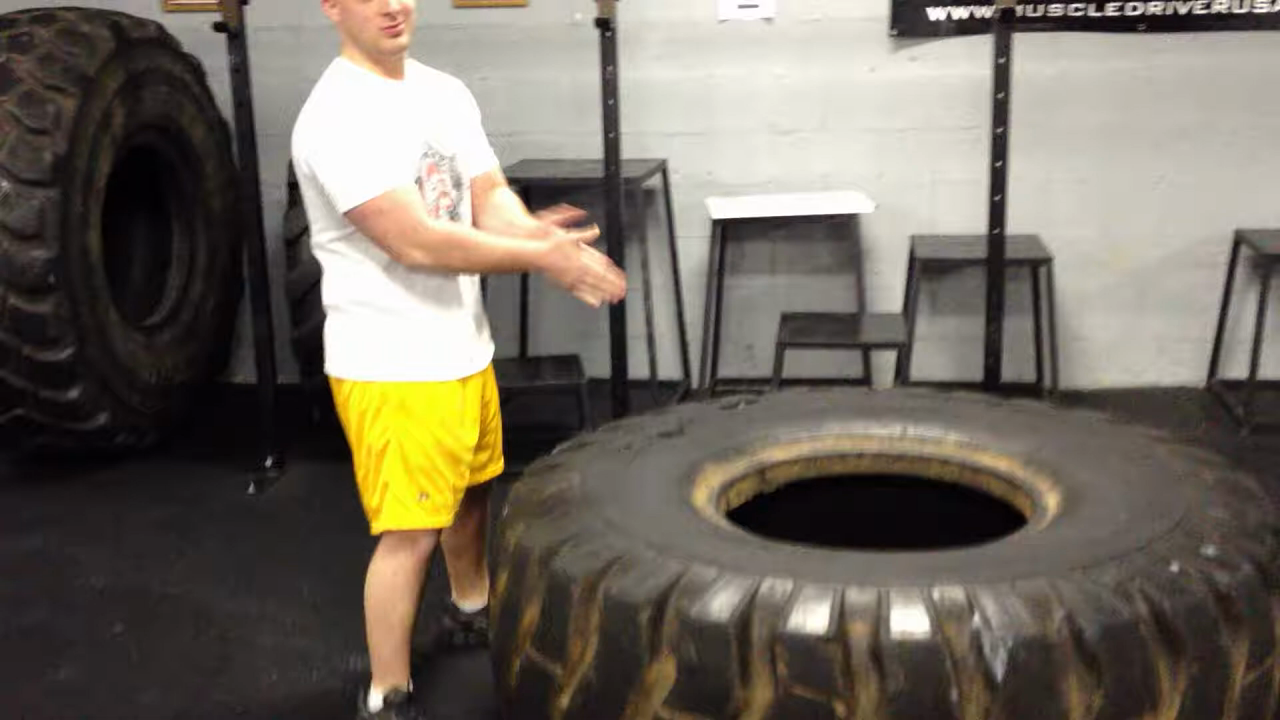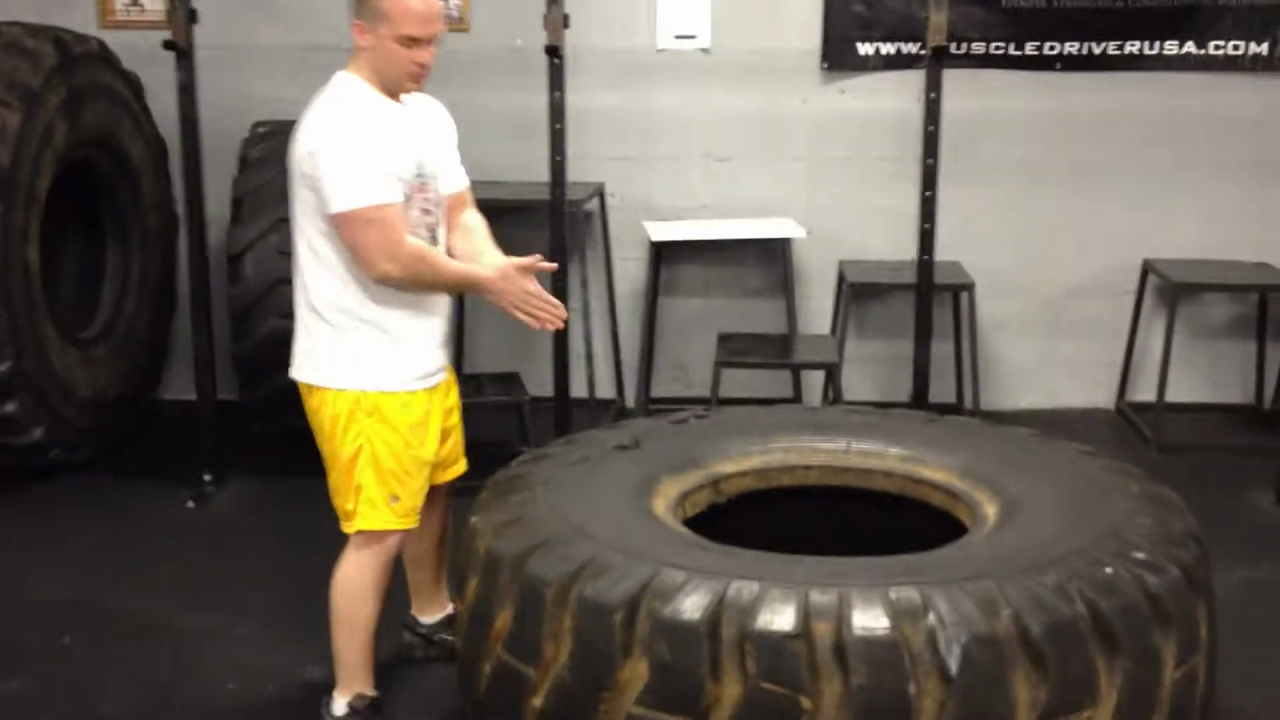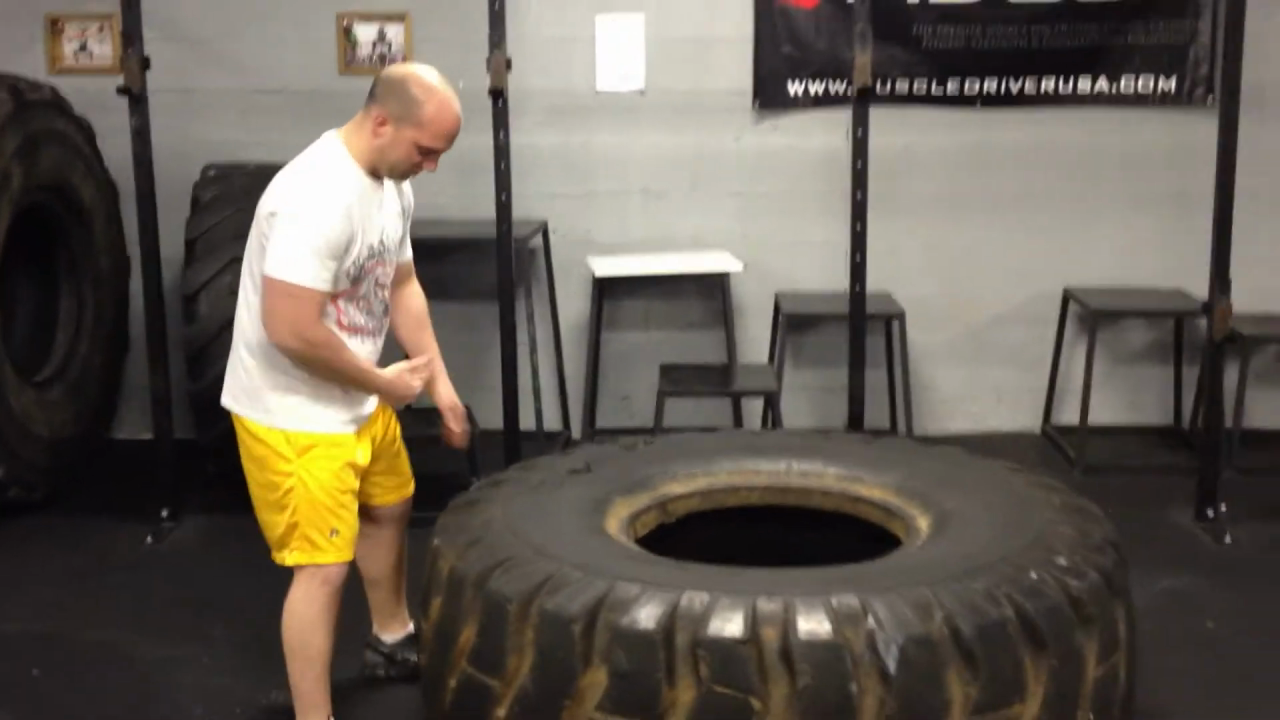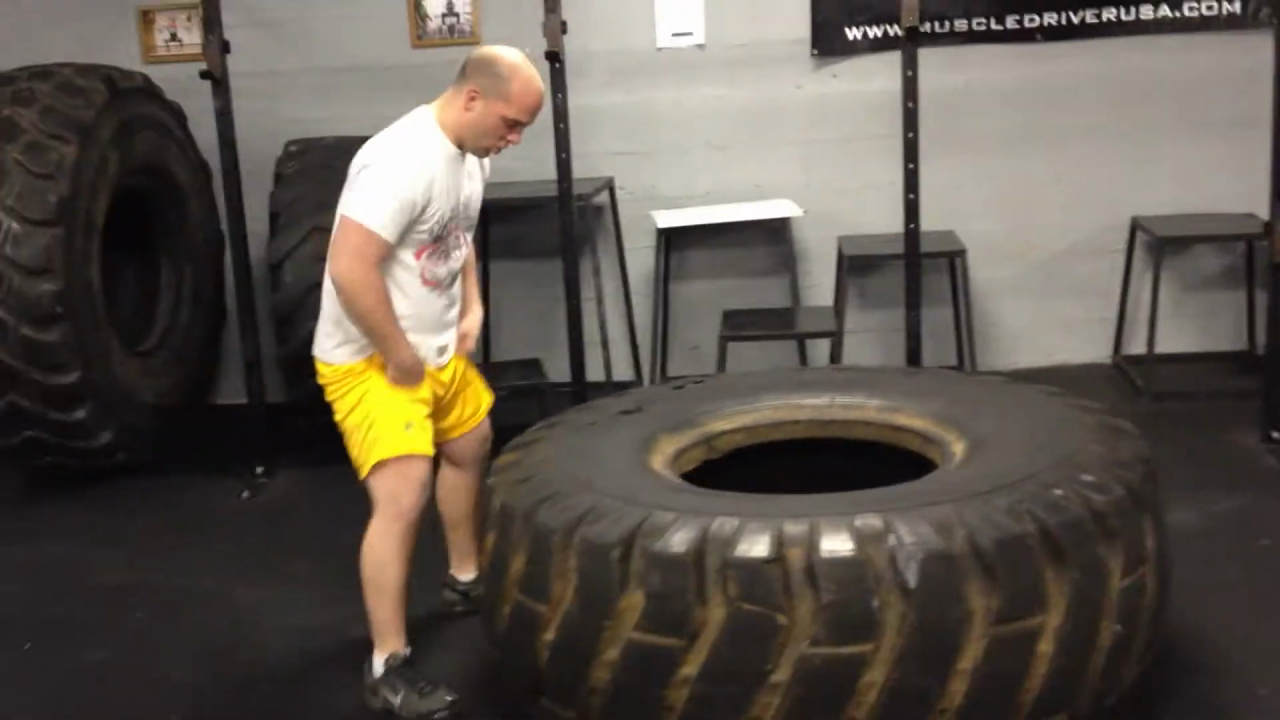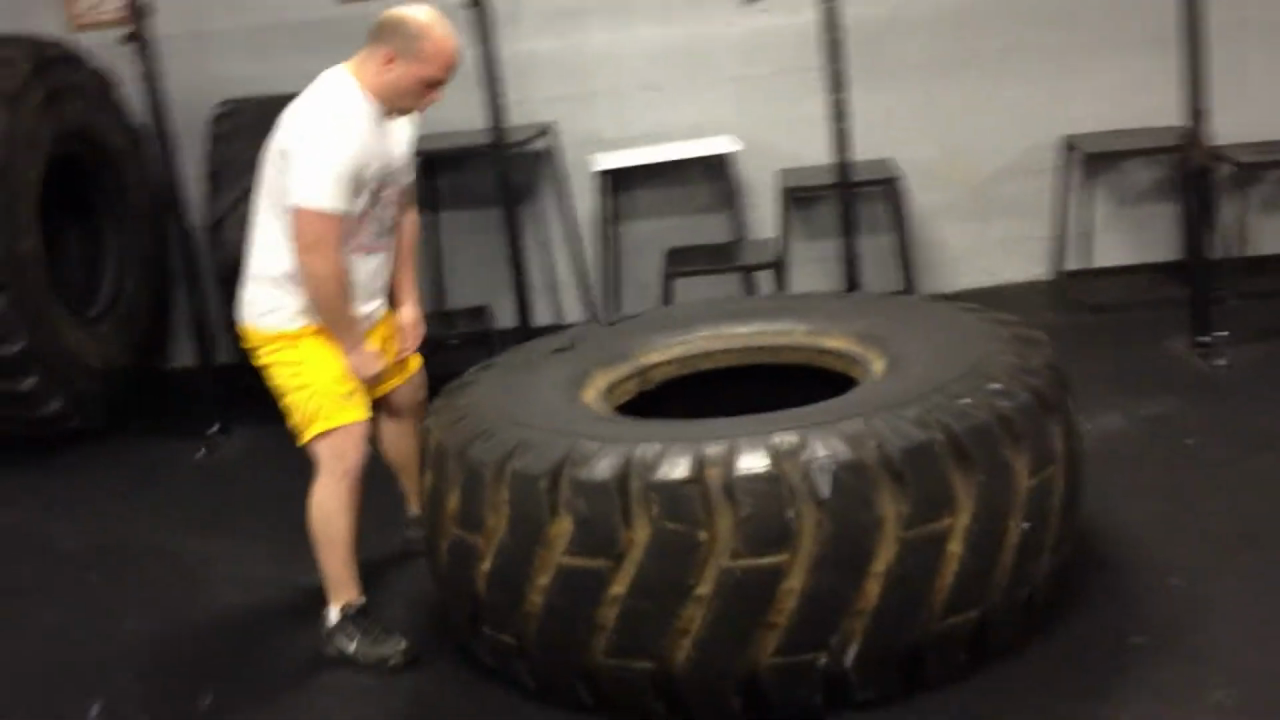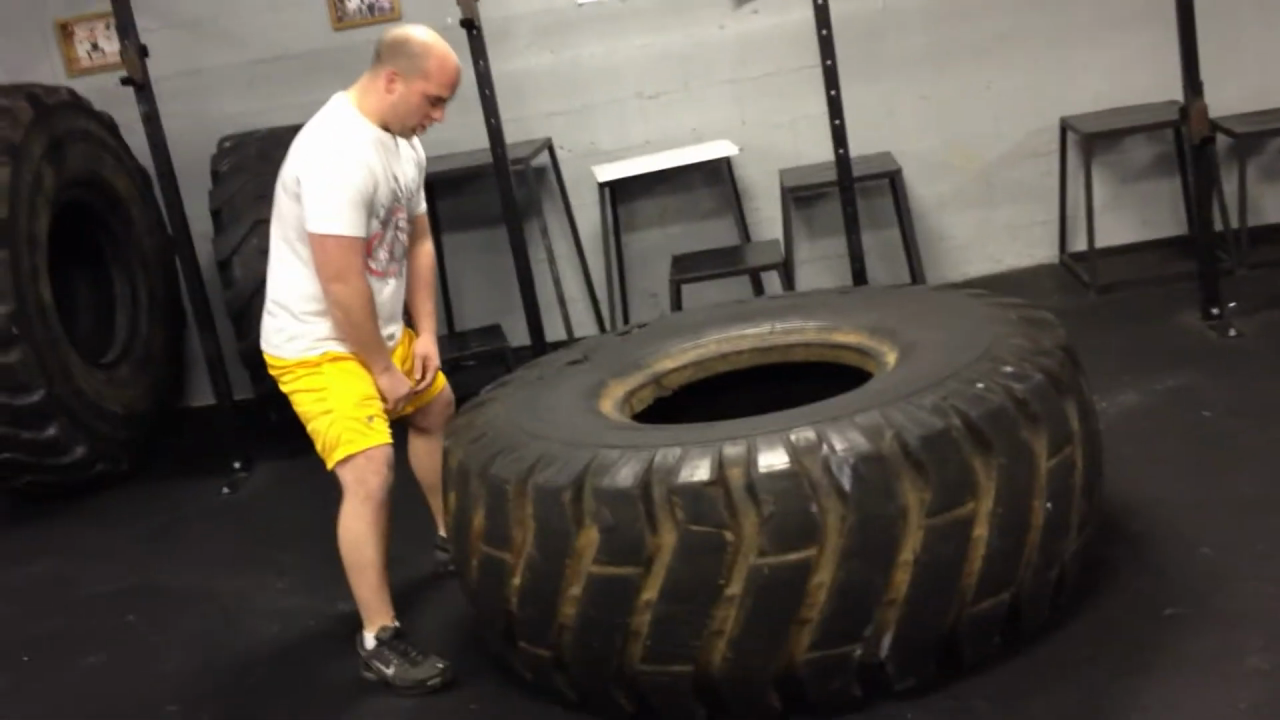
dt=0.5s
person 1, frame 1
left shoulder: (444, 91)
right shoulder: (338, 115)
left elbow: (489, 197)
right elbow: (416, 242)
left wrist: (536, 237)
right wrist: (536, 257)
left hip: (462, 344)
right hip: (392, 364)
left knee: (471, 489)
right knee: (409, 534)
left ankle: (472, 604)
person 1, frame 2
left shoulder: (428, 114)
right shoulder: (343, 123)
left elbow: (458, 214)
right elbow: (388, 256)
left wrist: (497, 268)
right wrist: (487, 280)
left hip: (421, 356)
right hip: (363, 372)
left knee: (432, 494)
right knee: (377, 535)
left ankle: (430, 620)
person 1, frame 3
left shoulder: (390, 184)
right shoulder: (316, 197)
left elbow: (402, 283)
right elbow: (293, 329)
left wrist: (433, 373)
right wrist: (384, 381)
left hip: (357, 396)
right hip: (295, 414)
left knee: (388, 511)
right knee: (322, 568)
left ankle: (392, 639)
person 1, frame 4
left shoulder: (469, 153)
right shoulder: (404, 157)
right elbow: (349, 270)
left wrist: (472, 306)
right wrist: (396, 354)
left hip: (436, 346)
right hip: (368, 357)
left knee: (470, 447)
right knee: (401, 497)
left ankle: (465, 577)
right ankle: (388, 666)
person 1, frame 5
left shoulder: (393, 117)
right shoulder: (329, 128)
left elbow: (402, 212)
right elbow: (317, 257)
left wrist: (406, 302)
right wrist: (351, 347)
left hip: (362, 306)
right hip: (294, 316)
left knee: (407, 394)
right knee: (343, 455)
left ankle: (423, 516)
right ankle: (343, 616)
person 1, frame 6
left shoulder: (403, 142)
right shoulder: (336, 153)
left elbow: (418, 241)
right elbow: (342, 283)
left wrist: (425, 334)
right wrist: (382, 371)
left hip: (380, 329)
right hip: (316, 343)
left knee: (437, 412)
right knee: (370, 477)
left ankle: (454, 536)
right ankle: (379, 640)
